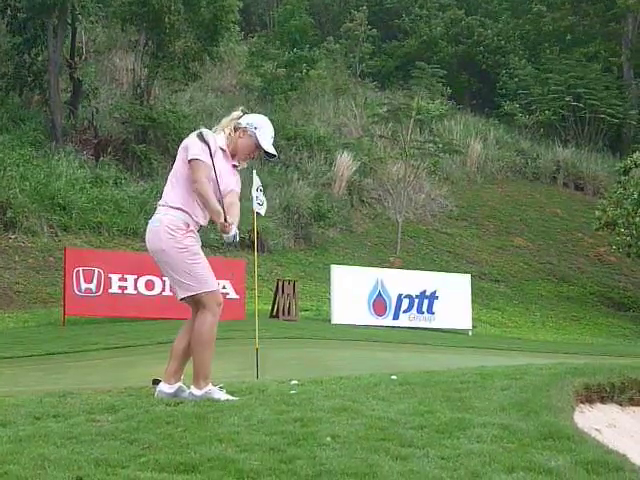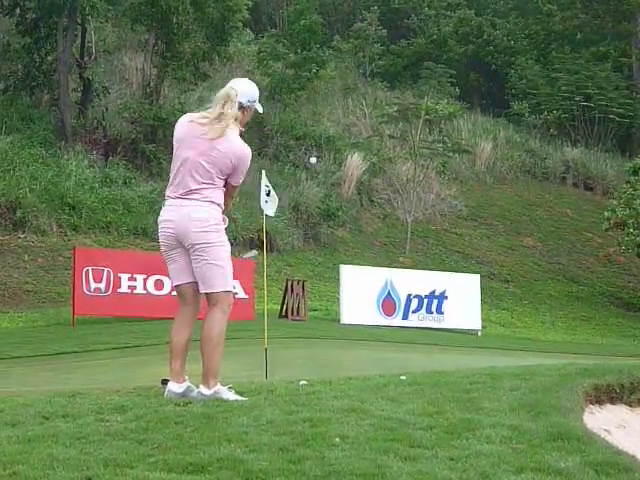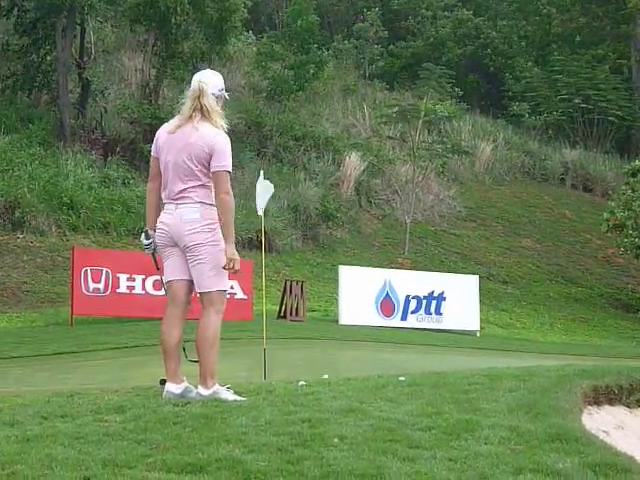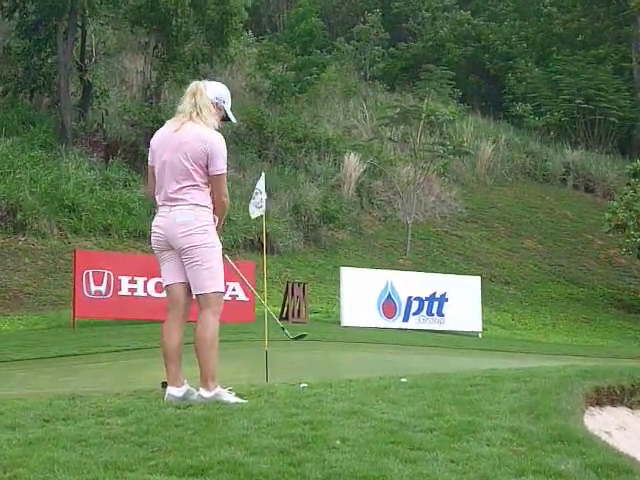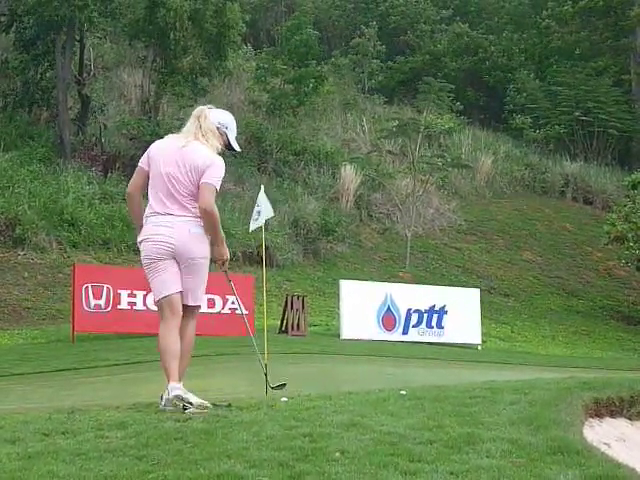
dt=1s
person 1, frame 1
left shoulder: (231, 167)
right shoulder: (203, 140)
left elbow: (233, 203)
right elbow: (199, 183)
left wrist: (231, 226)
right wrist: (219, 215)
left hip: (178, 233)
right hip: (172, 229)
left knee: (202, 309)
right knee: (212, 303)
left ankle: (170, 383)
right ankle: (201, 386)
person 1, frame 2
left shoulder: (185, 123)
right shoulder: (240, 150)
left hip: (170, 217)
right hip: (203, 220)
left knee: (187, 304)
right knee: (220, 303)
left ankle: (177, 382)
right ankle: (210, 386)
person 1, frame 3
left shoulder: (165, 132)
right shoulder: (216, 138)
left elbow: (153, 184)
right elbow: (223, 194)
left wrist: (150, 228)
right wrist: (230, 244)
left hip: (169, 221)
right hip: (200, 222)
left knee: (176, 304)
right knee: (214, 304)
left ankle: (174, 383)
right ankle: (208, 386)
person 1, frame 4
left shoulder: (161, 135)
right shoulder: (211, 138)
left elbow: (152, 189)
right elbow: (220, 197)
right wrist: (216, 229)
left hip: (162, 224)
right hip: (195, 224)
left knee: (176, 308)
right knee: (211, 306)
left ankle: (175, 386)
right ankle: (209, 388)
person 1, frame 5
left shoulder: (158, 147)
right shoulder: (212, 160)
left elbow: (132, 192)
right elbow: (206, 206)
left wrist: (141, 230)
right wrist: (220, 244)
left hip: (156, 234)
right hip: (191, 236)
left knee: (170, 316)
right knee: (189, 315)
left ankle: (174, 385)
right ankle: (175, 387)
